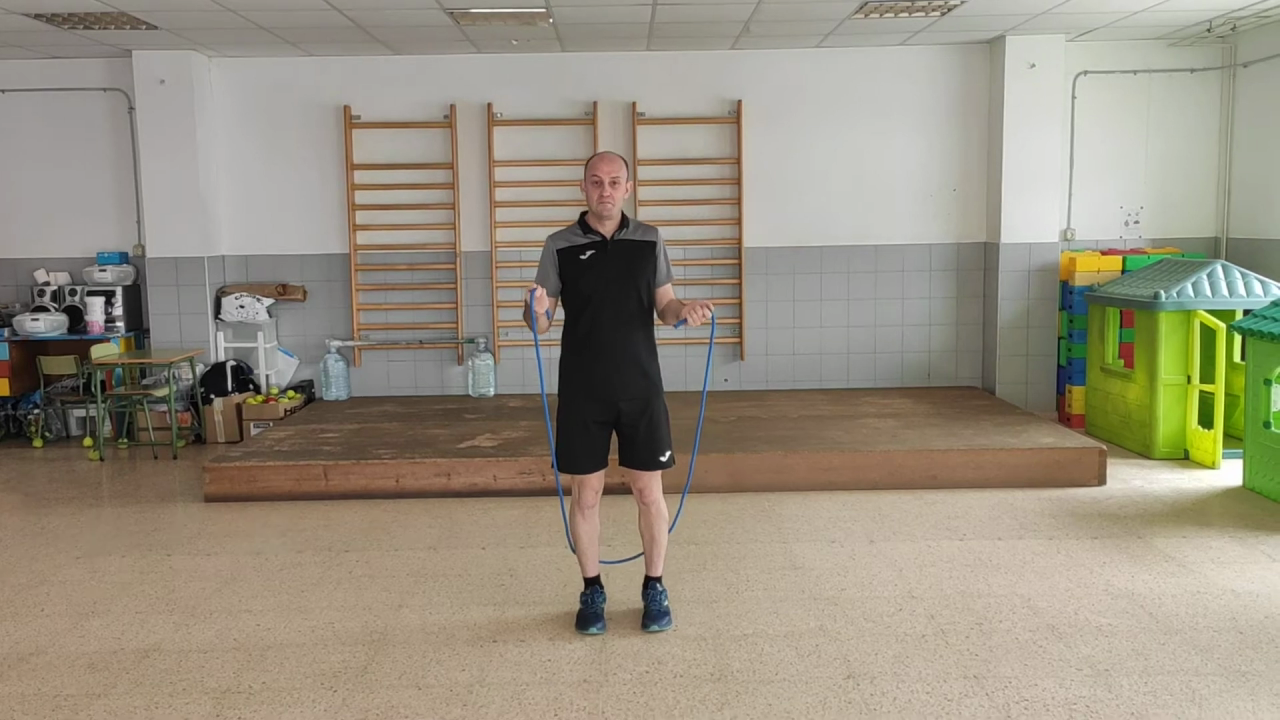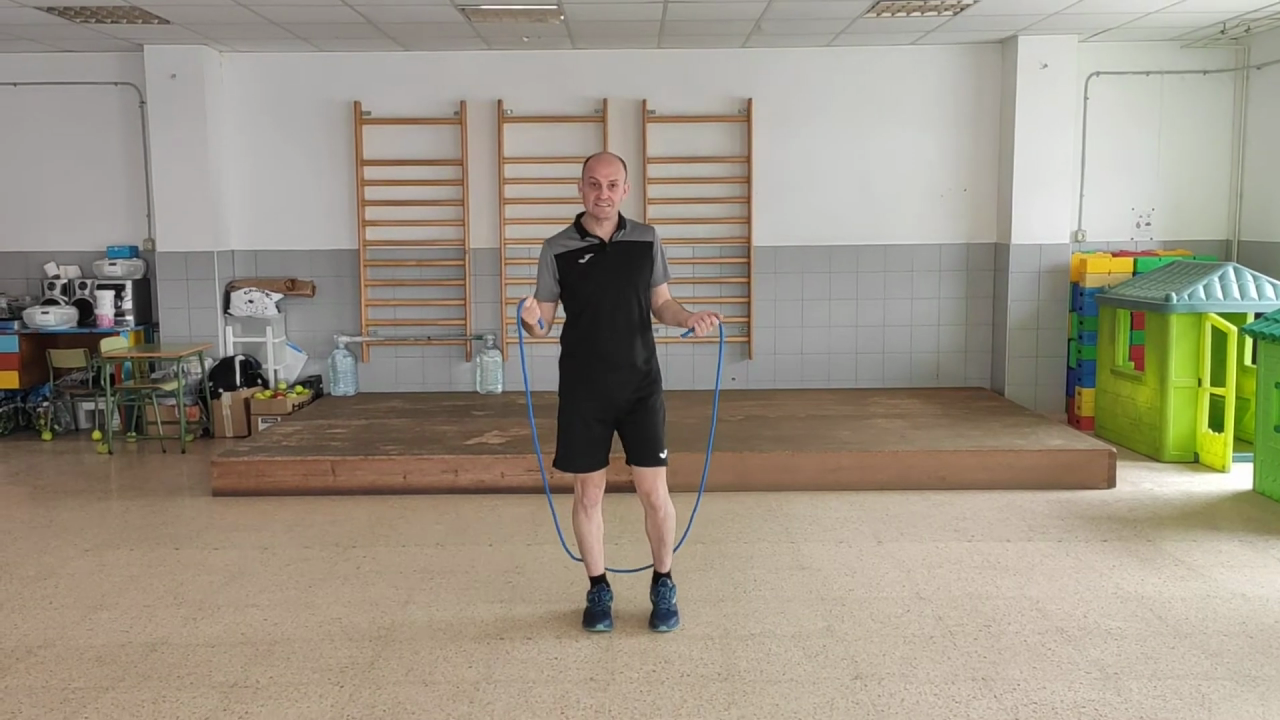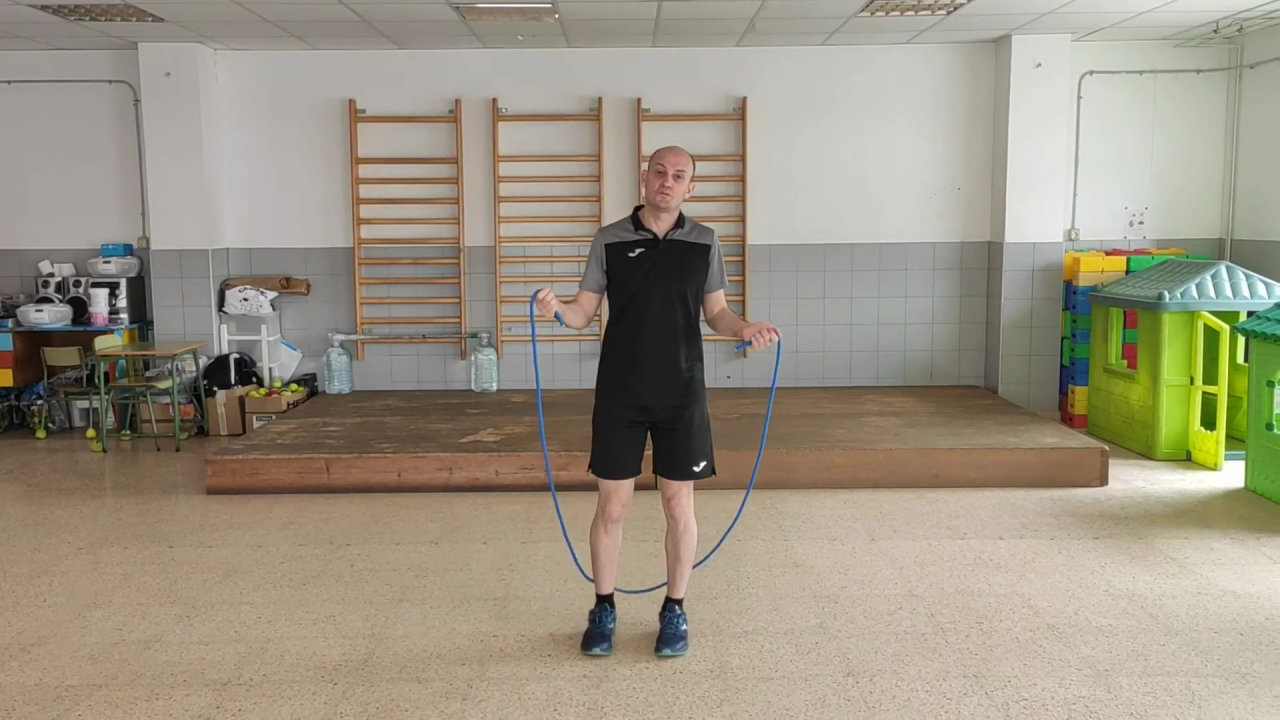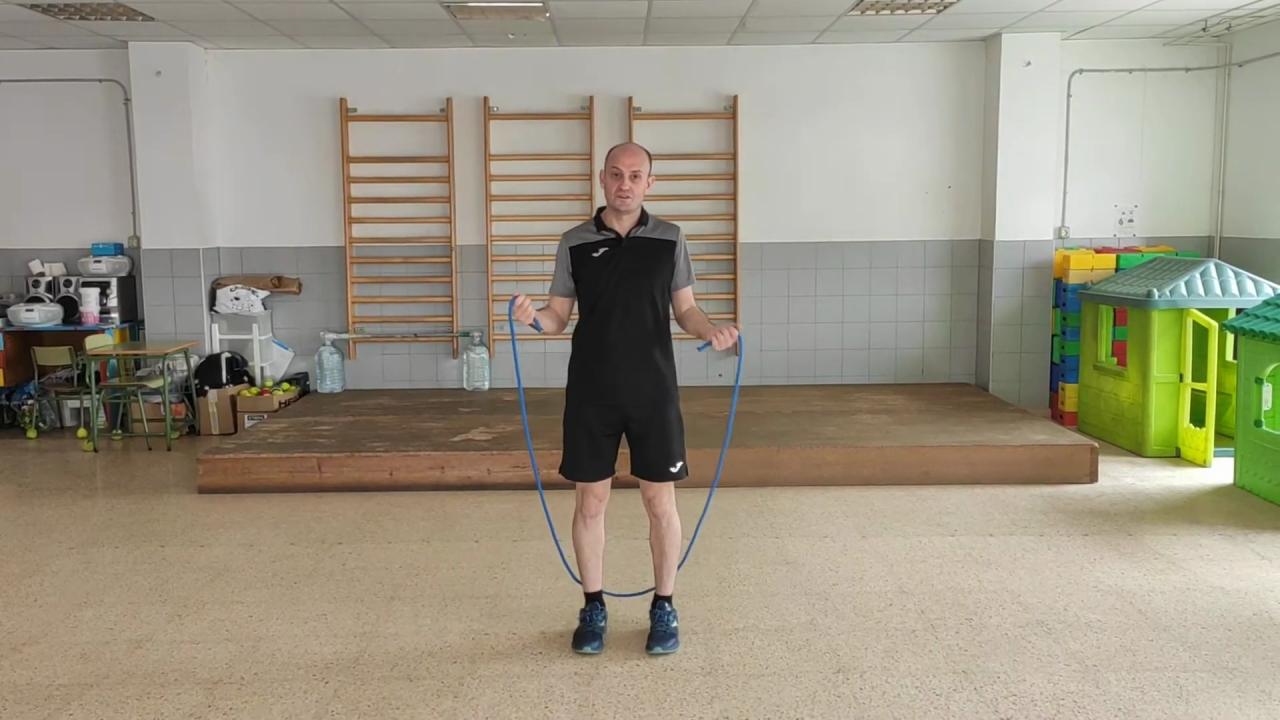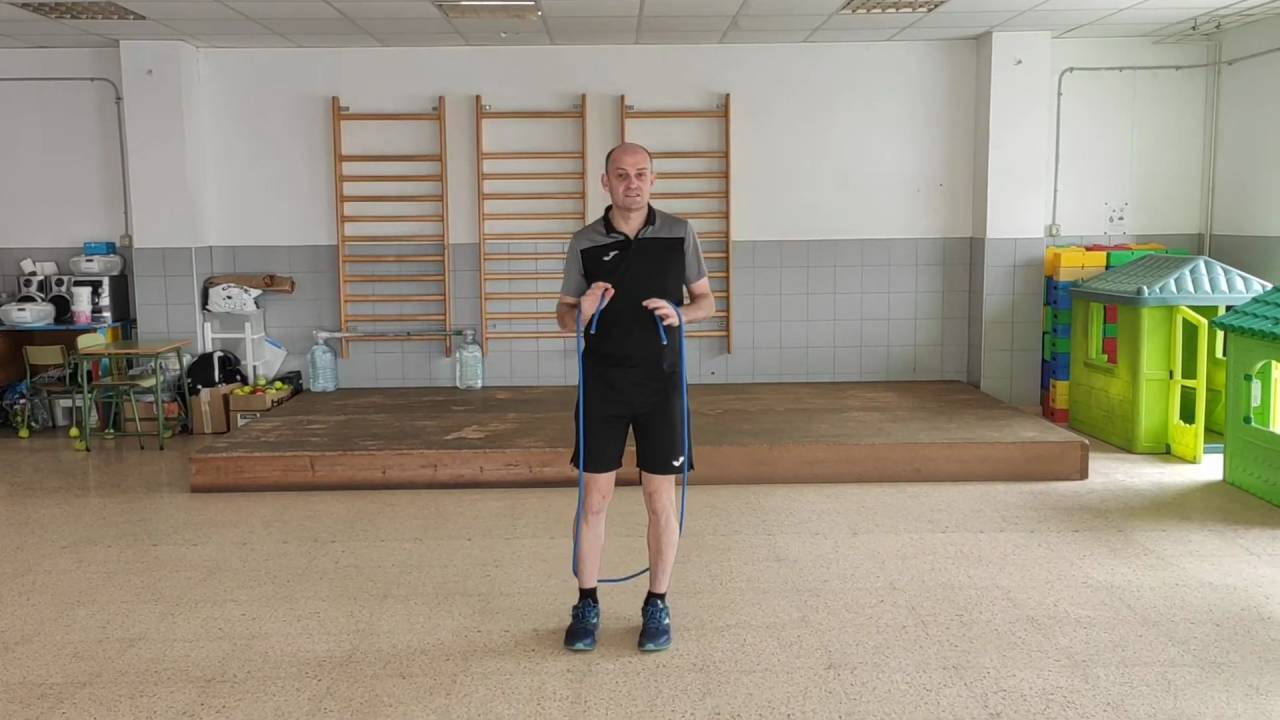
dt=1s
person 1, frame 1
left shoulder: (650, 240)
right shoulder: (560, 246)
left elbow: (664, 305)
right elbow: (541, 321)
left wrist: (685, 308)
right wrist: (535, 310)
left hip: (640, 388)
right hip: (583, 392)
left knee: (649, 491)
right knee: (585, 493)
left ankle: (654, 587)
right ankle: (592, 590)
person 1, frame 2
left shoulder: (646, 239)
right shoulder: (557, 250)
left elbow: (660, 303)
right elbow: (544, 322)
left wrist: (689, 317)
right wrist: (530, 320)
left hip: (640, 385)
right hip: (583, 390)
left knee: (654, 490)
right knee: (588, 492)
left ankle: (662, 585)
right ankle: (598, 589)
person 1, frame 3
left shoulder: (704, 242)
right shoulder: (609, 240)
left elbow: (715, 312)
right elbow: (584, 311)
left wrist: (745, 327)
right wrist: (555, 308)
left hip: (681, 394)
right hip: (619, 394)
left knee: (678, 504)
right knee: (612, 505)
left ankle: (674, 610)
right ankle: (604, 608)
person 1, frame 4
left shoulder: (670, 239)
right shoulder: (575, 243)
left elbow: (686, 310)
right elbow: (558, 317)
left wrist: (709, 329)
right wrist: (534, 316)
left hip: (653, 391)
right hip: (592, 392)
left knee: (660, 501)
right knee: (590, 501)
left ankle: (663, 607)
right ankle: (593, 607)
person 1, frame 5
left shoulder: (679, 234)
right shoulder: (585, 243)
left elbow: (706, 300)
right elbow: (565, 316)
left wrist: (679, 313)
right wrist: (581, 311)
left hip: (662, 384)
right hip: (603, 384)
left knee: (661, 497)
right knee: (595, 496)
left ankle: (657, 604)
right ankle: (587, 604)
